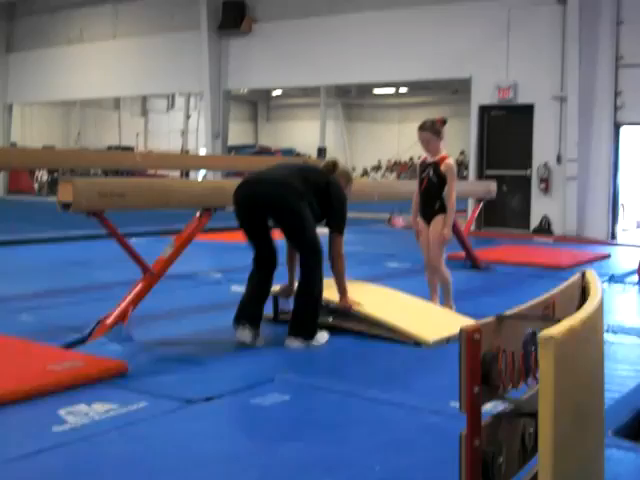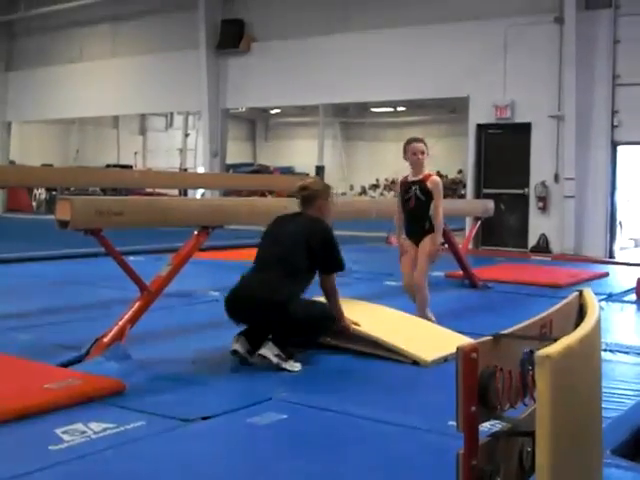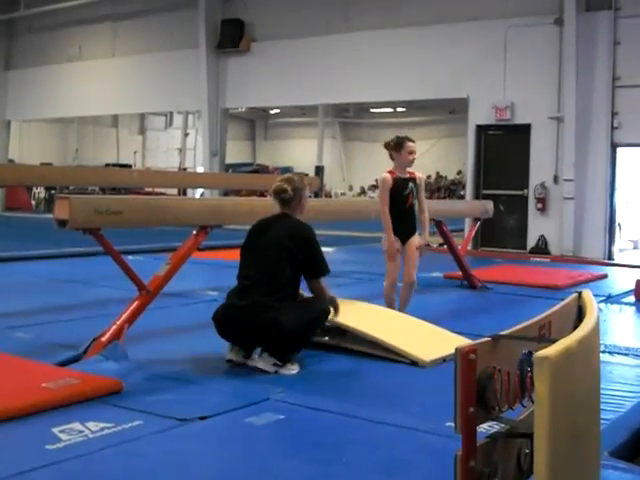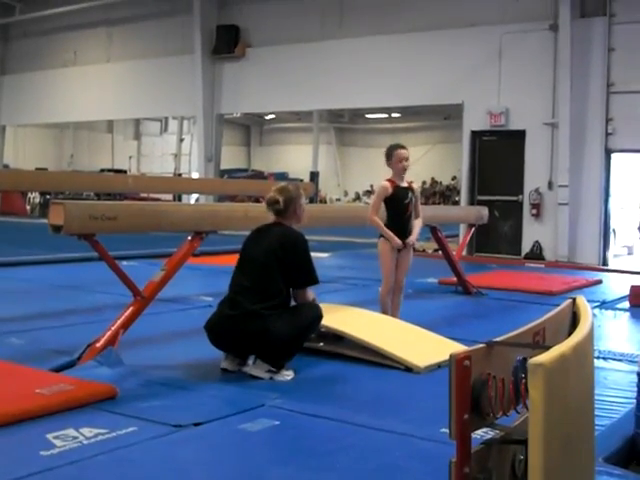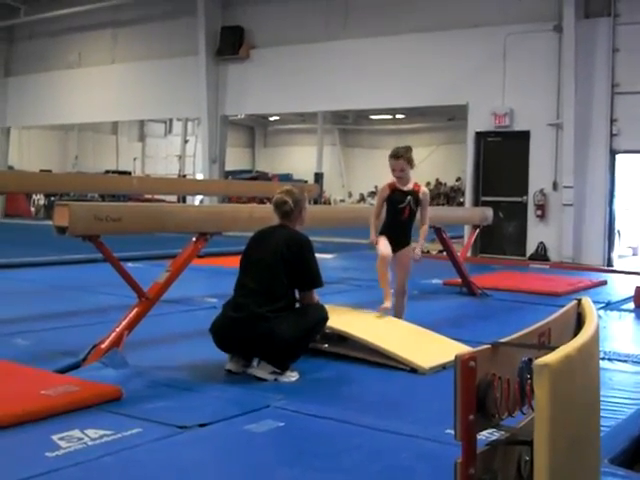
dt=0.7s
person 1, frame 1
right shoulder: (335, 191)
left elbow: (293, 243)
right elbow: (336, 253)
left wrist: (290, 283)
right wrist: (343, 295)
left hip: (245, 192)
right hip: (283, 195)
left knee: (265, 259)
right knee: (312, 258)
left ankle: (245, 326)
right ankle: (303, 334)
person 1, frame 2
left shoulder: (280, 221)
right shoulder: (321, 229)
right elbow: (328, 283)
right wrist: (339, 318)
right hip: (274, 302)
right knee: (325, 315)
left ankle: (246, 341)
right ankle: (279, 349)
person 1, frame 3
left shoulder: (258, 226)
right shoulder: (302, 231)
right elbow: (316, 287)
left wrist: (294, 293)
right wrist: (331, 299)
right hip: (265, 323)
right knee: (320, 307)
left ankle: (241, 349)
right ankle: (274, 357)
person 1, frame 4
left shoulder: (256, 234)
right shoulder: (294, 239)
right elbow: (301, 298)
right wrist: (310, 297)
right hip: (257, 331)
right knee: (312, 312)
left ankle: (236, 357)
right ankle: (268, 363)
person 1, frame 5
left shoulder: (258, 236)
right shoulder: (299, 241)
right elbow: (307, 299)
left wrist: (291, 298)
right wrist: (313, 301)
right hip: (262, 333)
right knee: (318, 313)
left ankle: (241, 357)
right ankle: (272, 365)
person 2, frame 1
left shoulder: (447, 163)
right shoulder: (422, 163)
left elbow: (451, 196)
left wrist: (448, 226)
right wrist: (414, 219)
left hip: (439, 215)
right hip: (424, 216)
left knee: (437, 263)
right knee: (428, 263)
left ankle: (449, 303)
right ankle: (434, 301)
person 2, frame 2
left shoulder: (433, 181)
right shoulder: (402, 183)
left elbow: (438, 213)
right elbow: (400, 213)
left wrist: (437, 242)
right wrist: (399, 239)
left hip: (427, 235)
right hip: (409, 237)
left knee: (420, 282)
right knee: (408, 283)
left ankle: (421, 320)
right ankle: (426, 313)
person 2, frame 3
left shoulder: (418, 178)
right shoulder: (387, 178)
left elbow: (423, 210)
right elbow: (384, 211)
left wrist: (424, 236)
right wrist: (390, 239)
left hip: (412, 233)
right hip: (394, 233)
left knee: (410, 280)
right knee: (392, 279)
left ankle: (401, 314)
person 2, frame 4
left shoulder: (413, 188)
right shoulder: (386, 186)
left elbow: (418, 216)
right elbow: (372, 215)
left wrist: (414, 235)
right wrist: (391, 237)
left hip: (406, 242)
right hip: (388, 241)
left knee: (400, 285)
right knee: (388, 285)
person 2, frame 5
left shoulder: (422, 192)
right shoulder: (386, 190)
left elbow: (424, 224)
right elbow: (376, 215)
left wrist: (419, 247)
right wrist: (373, 233)
left hip: (405, 242)
right hip: (385, 236)
left knee: (402, 287)
right knee: (384, 255)
right ankle: (387, 297)
